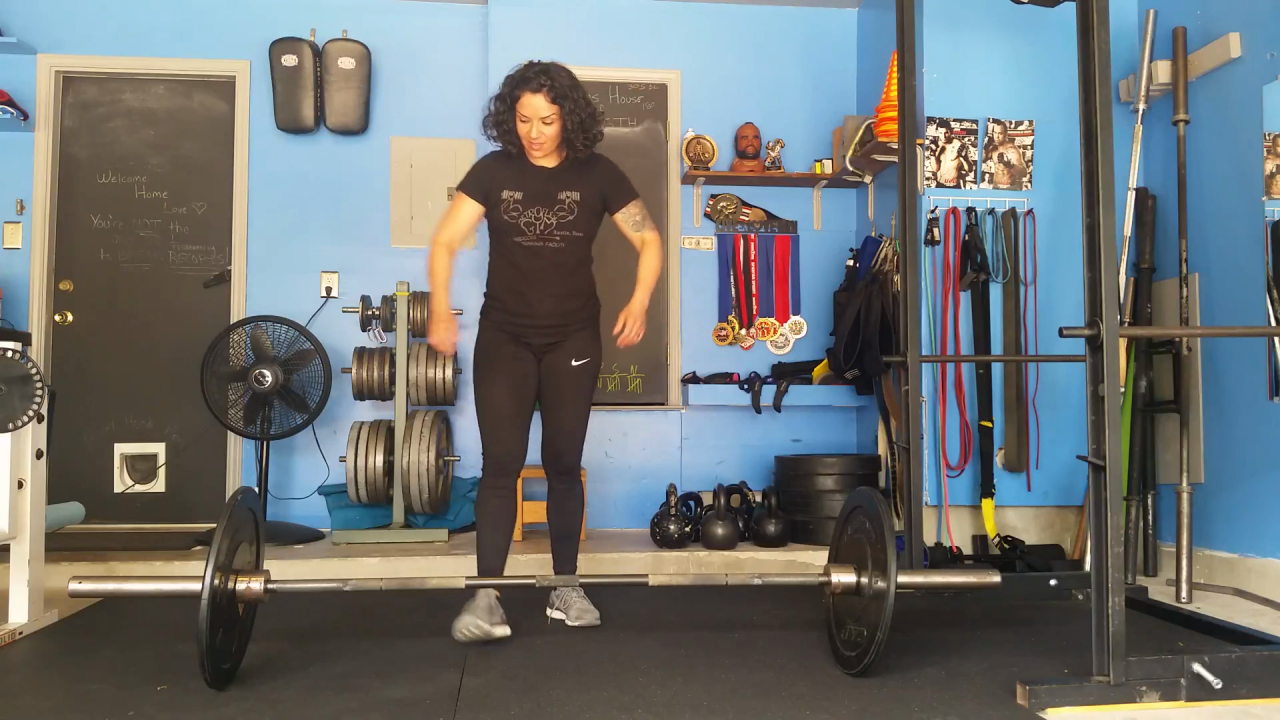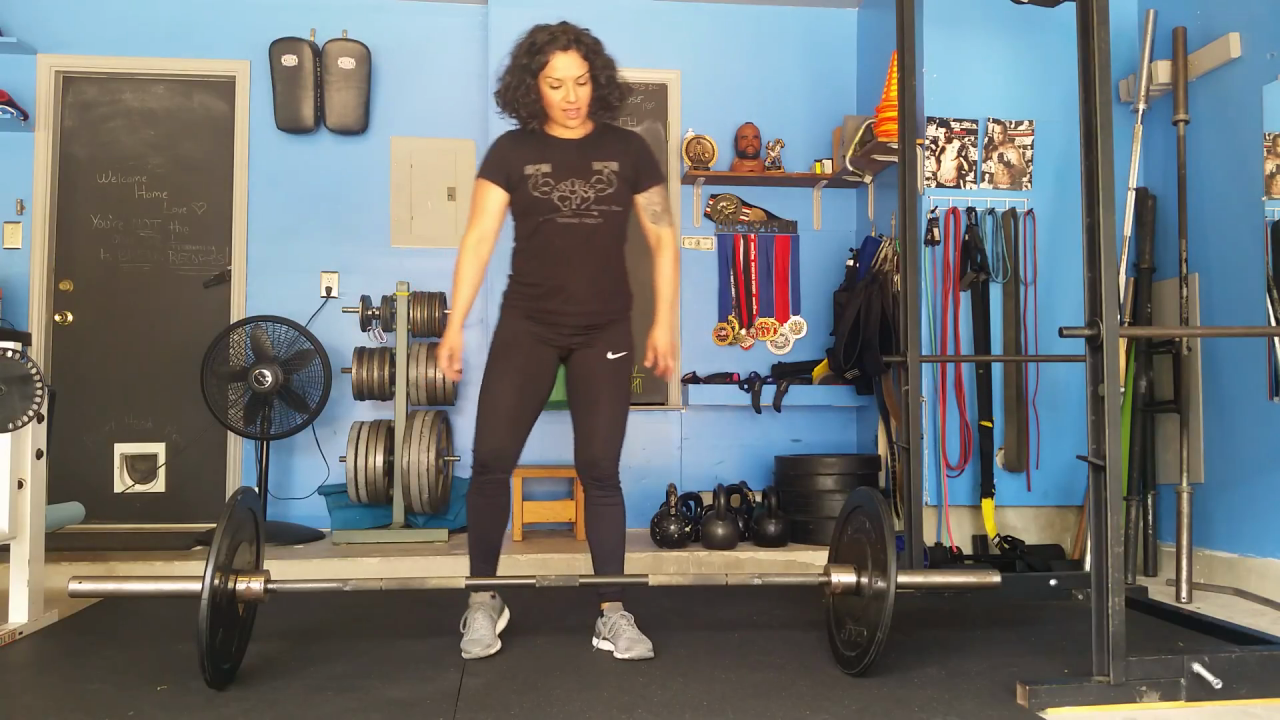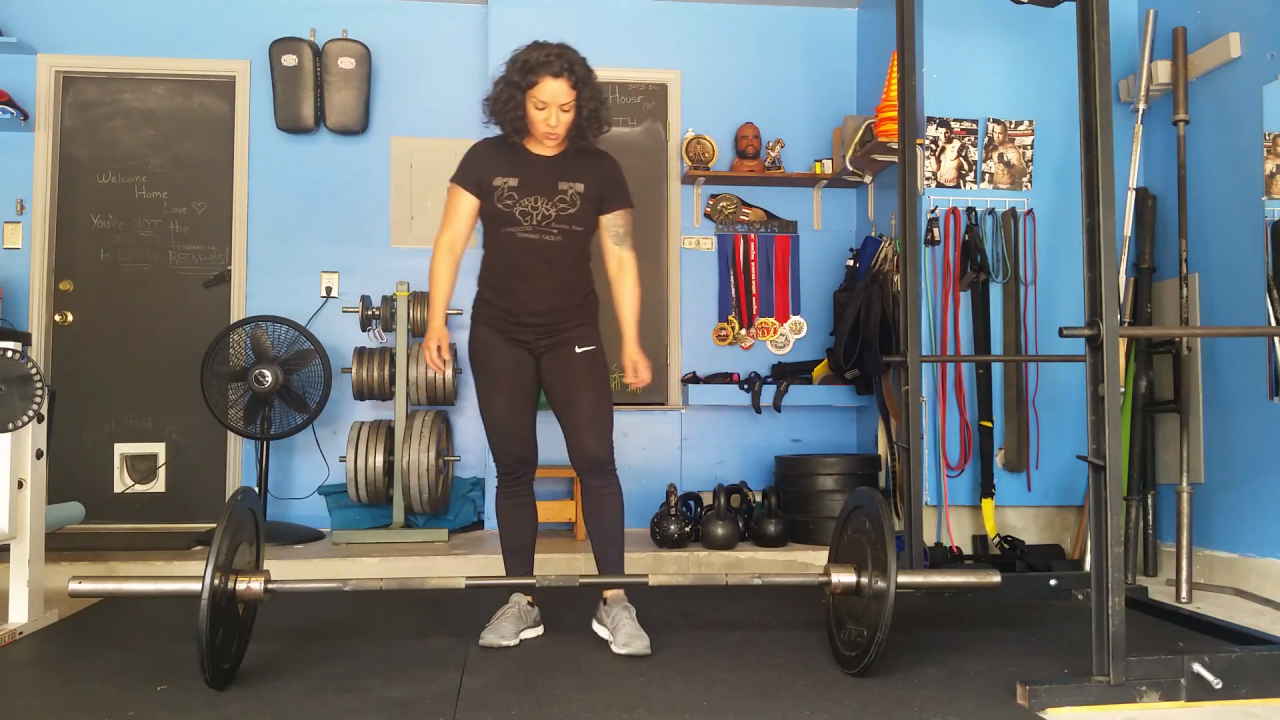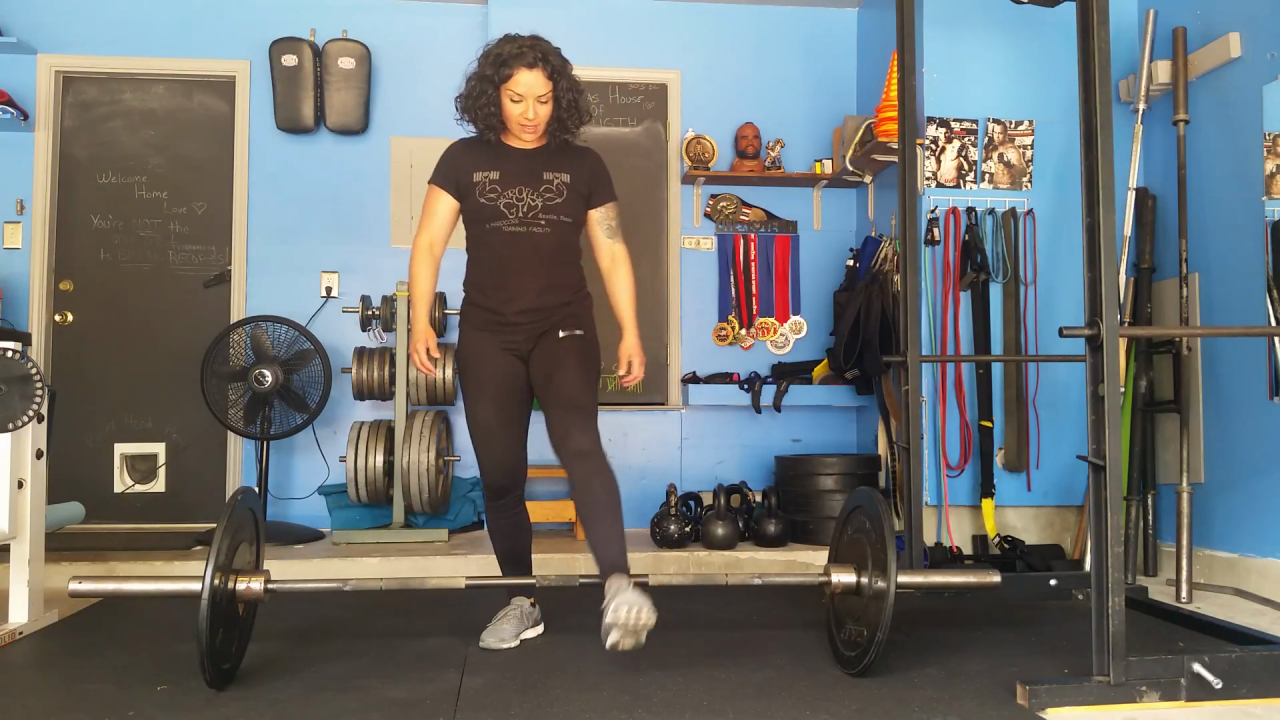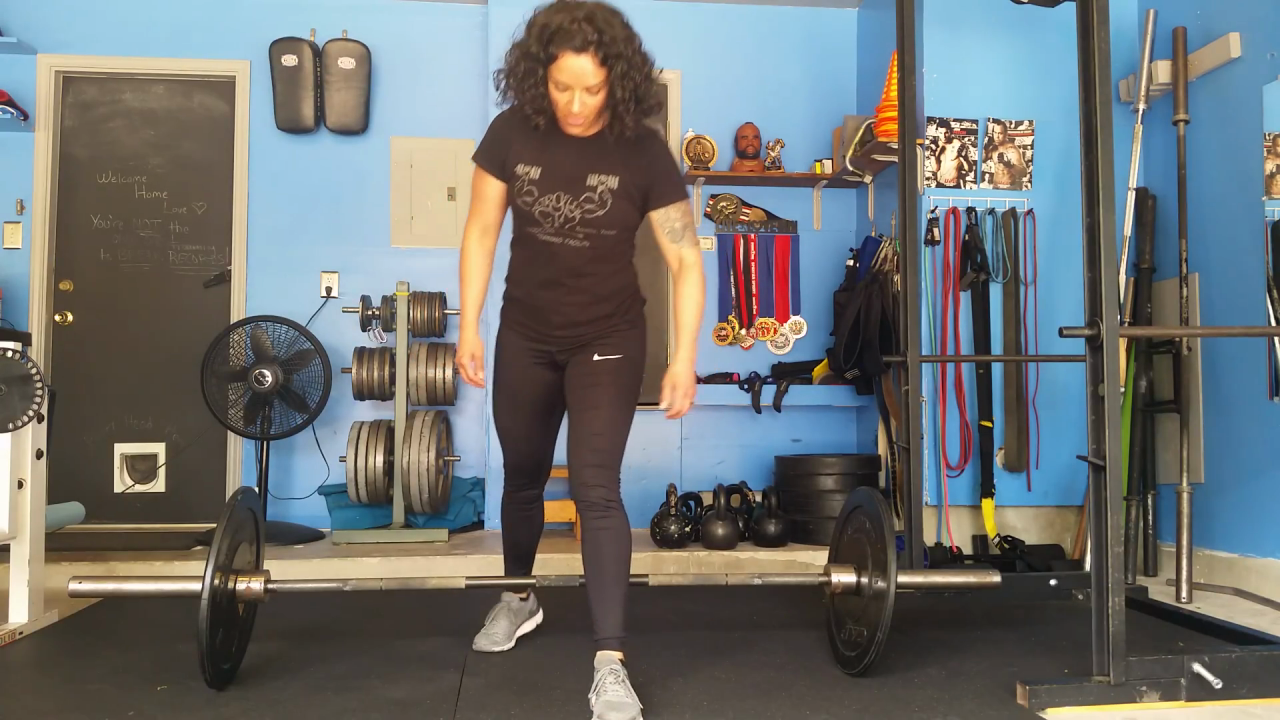
dt=1s
person 1, frame 1
left shoulder: (597, 174)
right shoulder: (491, 172)
left elbow: (649, 240)
right elbow: (445, 241)
left wrist: (638, 303)
right wrist: (440, 308)
left hip: (573, 336)
right hip: (503, 333)
left knee: (562, 463)
right knee: (500, 462)
left ankle: (565, 586)
right ankle: (486, 596)
person 1, frame 2
left shoulder: (628, 149)
right shoulder: (512, 151)
left elbow: (661, 237)
right elbow: (478, 239)
left wrist: (663, 323)
right wrist: (455, 325)
left hip: (605, 331)
right hip: (528, 325)
left knee: (600, 469)
right knee: (492, 459)
left ankle: (612, 612)
right ankle: (483, 598)
person 1, frame 3
left shoulder: (599, 169)
right shoulder: (486, 159)
left elbow: (620, 259)
right elbow: (451, 242)
left wrist: (631, 341)
right wrist: (436, 320)
left hip: (572, 333)
right hip: (499, 335)
left knee: (595, 459)
right knee: (514, 466)
left ankle: (613, 602)
right ankle: (522, 601)
person 1, frame 4
left shoulder: (582, 164)
right shoulder: (464, 159)
left elbow: (611, 251)
right elbow: (429, 244)
left wrist: (630, 331)
right wrist: (419, 321)
left hip: (562, 328)
right hip: (488, 335)
left knee: (578, 441)
right knee: (500, 477)
left ankle: (618, 587)
right ankle: (523, 602)
person 1, frame 5
left shoulder: (643, 153)
right shoulder: (512, 133)
left elbow: (686, 260)
right elbow: (481, 231)
left wrist: (684, 358)
right wrist: (468, 325)
left hip: (608, 340)
right hip: (524, 335)
left knee: (594, 487)
right knee: (523, 476)
right ankle: (518, 598)
